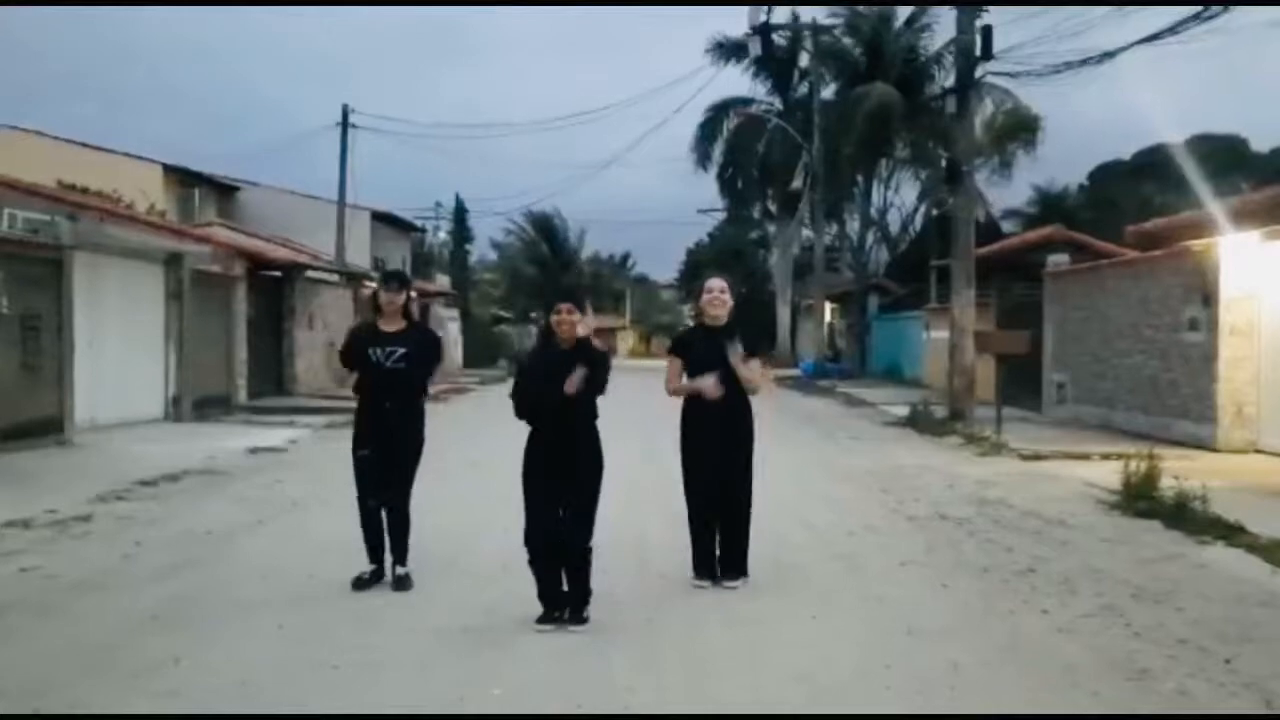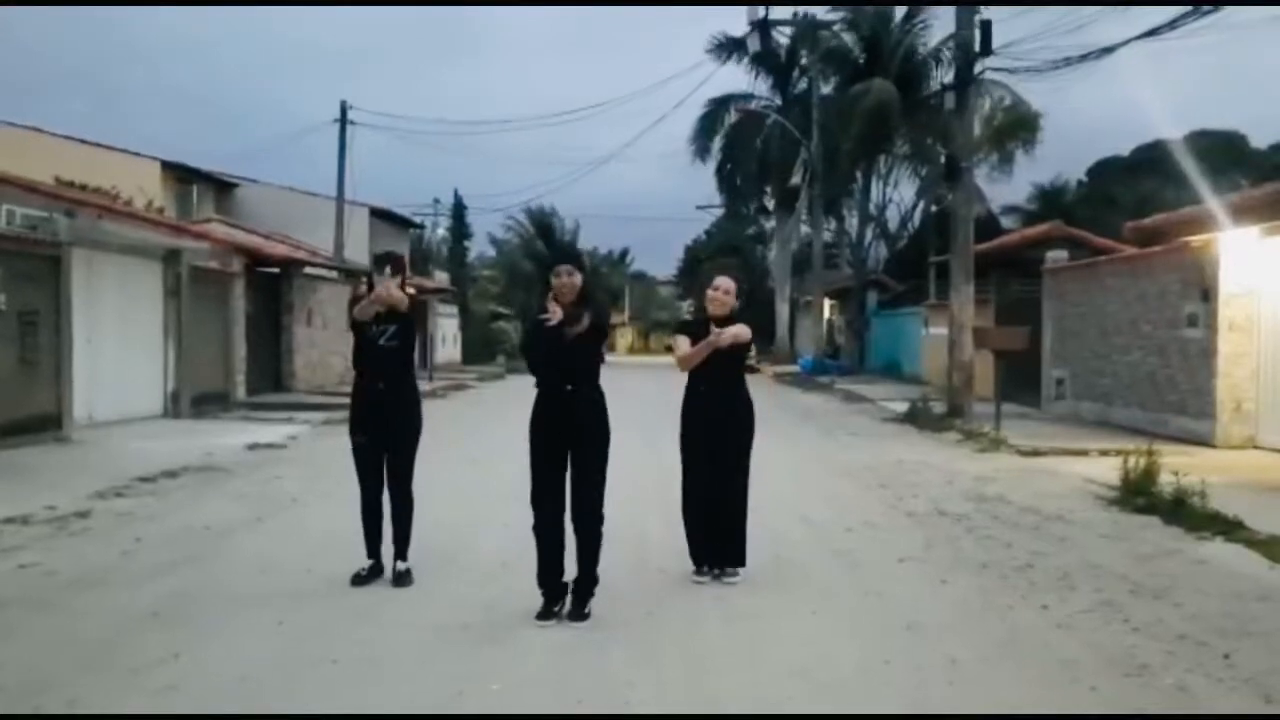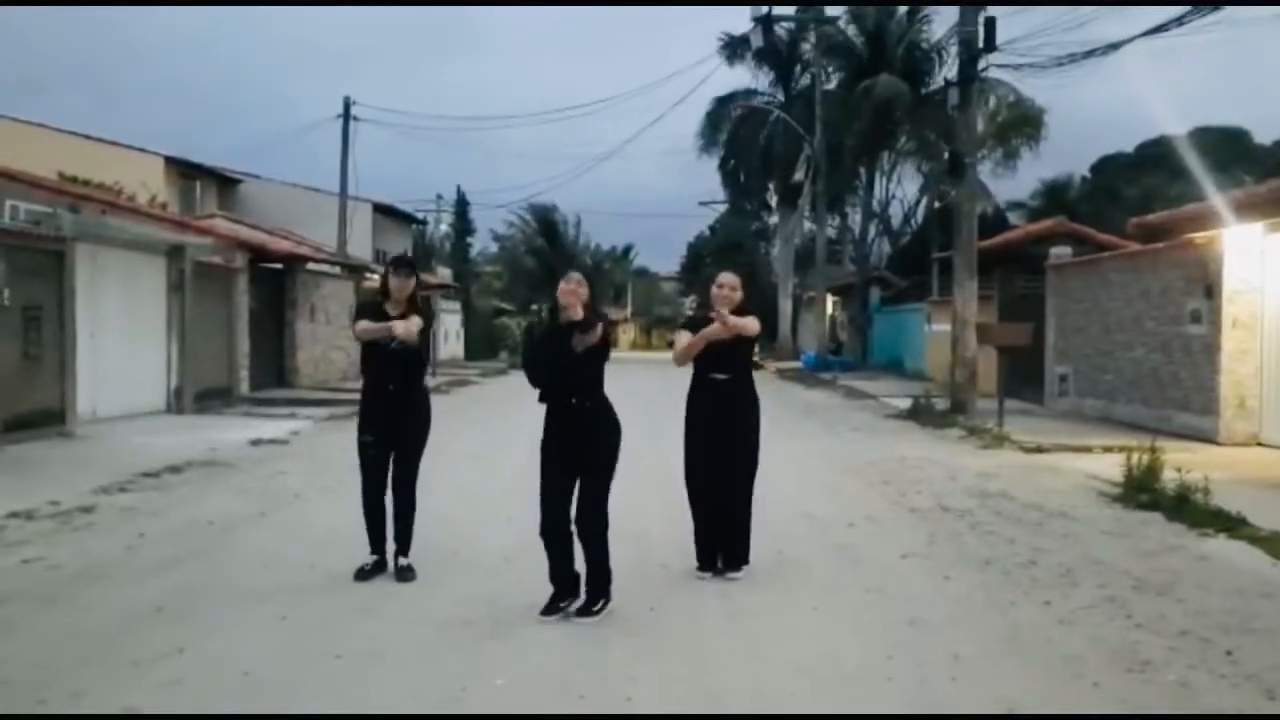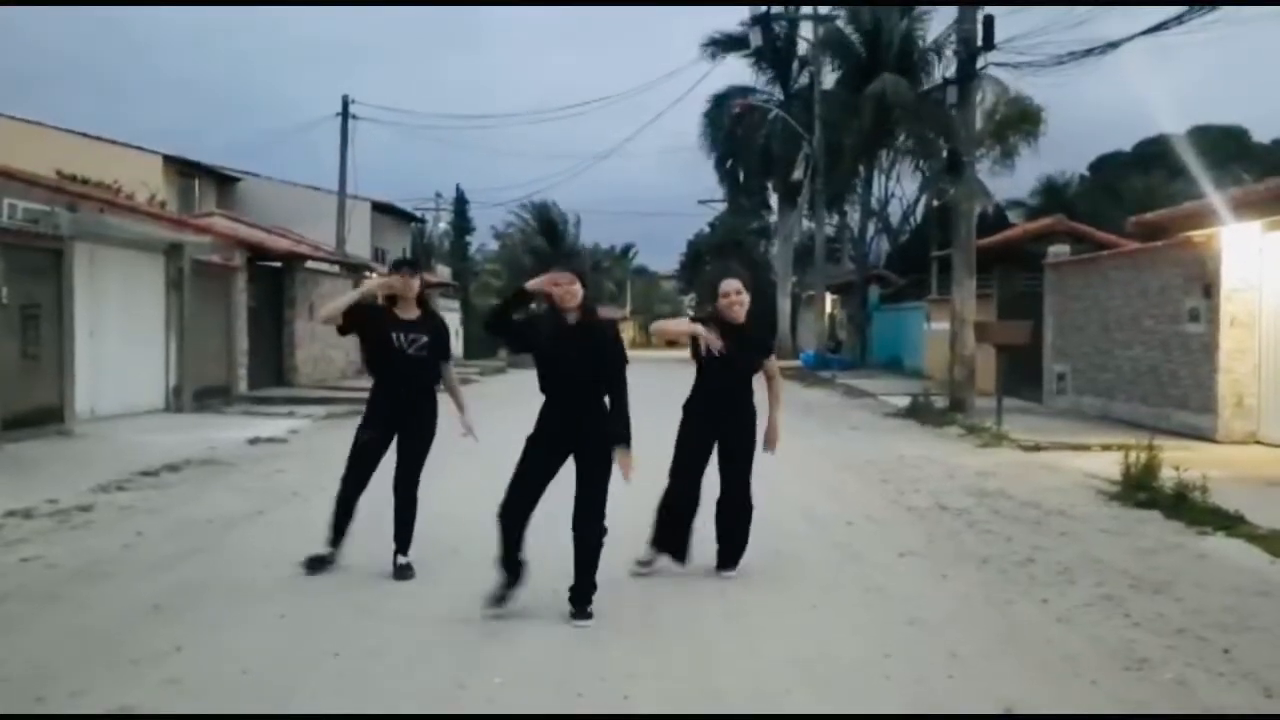
dt=0.5s
person 1, frame 1
left shoulder: (595, 356)
right shoulder: (534, 359)
left elbow: (598, 386)
right elbow: (523, 408)
left wrist: (583, 341)
right wrist: (562, 393)
left hip: (583, 452)
right hip: (542, 452)
left knee: (575, 539)
right knee: (539, 536)
left ankle: (578, 602)
right ankle: (552, 602)
person 1, frame 2
left shoulder: (593, 315)
right shoulder: (540, 321)
left elbow: (592, 329)
right elbow: (536, 364)
left wrist: (565, 321)
right wrist: (564, 333)
left hip: (588, 412)
right hip: (549, 412)
left knee: (587, 507)
right knee: (546, 506)
left ankle: (583, 594)
right ankle: (552, 594)
person 1, frame 3
left shoulder: (595, 325)
right shoulder: (542, 333)
left elbow: (601, 341)
right elbow: (536, 374)
left wrist: (581, 319)
right wrist: (573, 346)
left hip: (597, 424)
right hip: (558, 426)
left knee: (591, 515)
right knee: (553, 517)
left ankle: (599, 591)
right ankle: (564, 588)
person 1, frame 4
left shoulder: (603, 330)
right shoulder: (539, 326)
left elbow: (618, 387)
right elbow: (493, 325)
left wrist: (622, 442)
right wrist: (527, 290)
left hip: (595, 428)
right hip: (553, 423)
left knee: (589, 519)
right knee: (514, 507)
left ankle: (582, 597)
right ankle: (511, 574)
person 2, frame 1
left shoulder: (420, 333)
right shoulder: (362, 334)
left elbow: (440, 371)
left wrist: (442, 340)
left hip: (407, 425)
right hip: (369, 425)
left knee: (396, 501)
right knee: (368, 502)
left ankle: (400, 565)
right ankle: (376, 565)
person 2, frame 2
left shoulder: (405, 307)
right shoulder: (361, 302)
left elbow: (399, 301)
right elbow: (361, 314)
left wrist: (390, 293)
right wrist: (374, 297)
left hip: (403, 405)
right hip: (366, 405)
left knee: (400, 486)
right knee: (370, 488)
left ankle: (401, 560)
right ankle: (373, 560)
person 2, frame 3
left shoulder: (421, 310)
right shoulder: (369, 309)
left elbow: (414, 324)
right elbow: (360, 331)
left wrist: (407, 329)
right wrist: (389, 326)
left hip: (412, 407)
right hip: (375, 407)
left knee: (404, 485)
right knee: (372, 486)
left ankle: (402, 556)
right ankle: (377, 555)
person 2, frame 4
left shoulder: (434, 322)
right shoulder: (374, 314)
left elbow: (446, 370)
right elbow: (325, 316)
left wrist: (462, 410)
right wrist: (364, 290)
left hip: (421, 409)
right hip: (383, 406)
left knee: (406, 484)
right knee: (353, 479)
left ankle: (402, 554)
right ankle: (332, 548)
person 3, frame 1
left shoulder: (744, 338)
right shoulder: (686, 339)
left elbow: (755, 386)
right elbow: (671, 385)
left wrist: (740, 367)
right wrist: (696, 386)
left hip: (736, 422)
right hip: (698, 423)
left knee: (735, 495)
right knee: (700, 495)
left ankle: (733, 567)
right ankle: (703, 566)
person 3, frame 2
left shoulder: (740, 327)
right shoulder: (688, 326)
left elbow: (742, 333)
right elbow: (682, 361)
left wrist: (726, 336)
right wrist: (710, 342)
left hip: (735, 413)
right hip: (698, 412)
left knee: (732, 484)
right knee: (698, 485)
left ankle: (729, 559)
right ankle: (703, 558)
person 3, frame 3
left shoulder: (747, 321)
right shoulder: (695, 322)
left elbow: (749, 328)
right elbow: (680, 358)
left wrist: (726, 318)
right wrist: (704, 335)
left hip: (741, 406)
right hip: (703, 406)
left knee: (738, 482)
right knee: (703, 482)
left ankle: (733, 558)
right ankle: (707, 557)
person 3, frame 4
left shoulder: (759, 336)
right shoulder: (704, 329)
left elbow: (773, 377)
right elbow: (657, 328)
left wrist: (773, 420)
right wrist: (695, 329)
left hip: (740, 418)
right hip: (701, 414)
left knee: (737, 491)
right knee: (683, 482)
left ankle: (728, 557)
right ankle: (662, 547)
